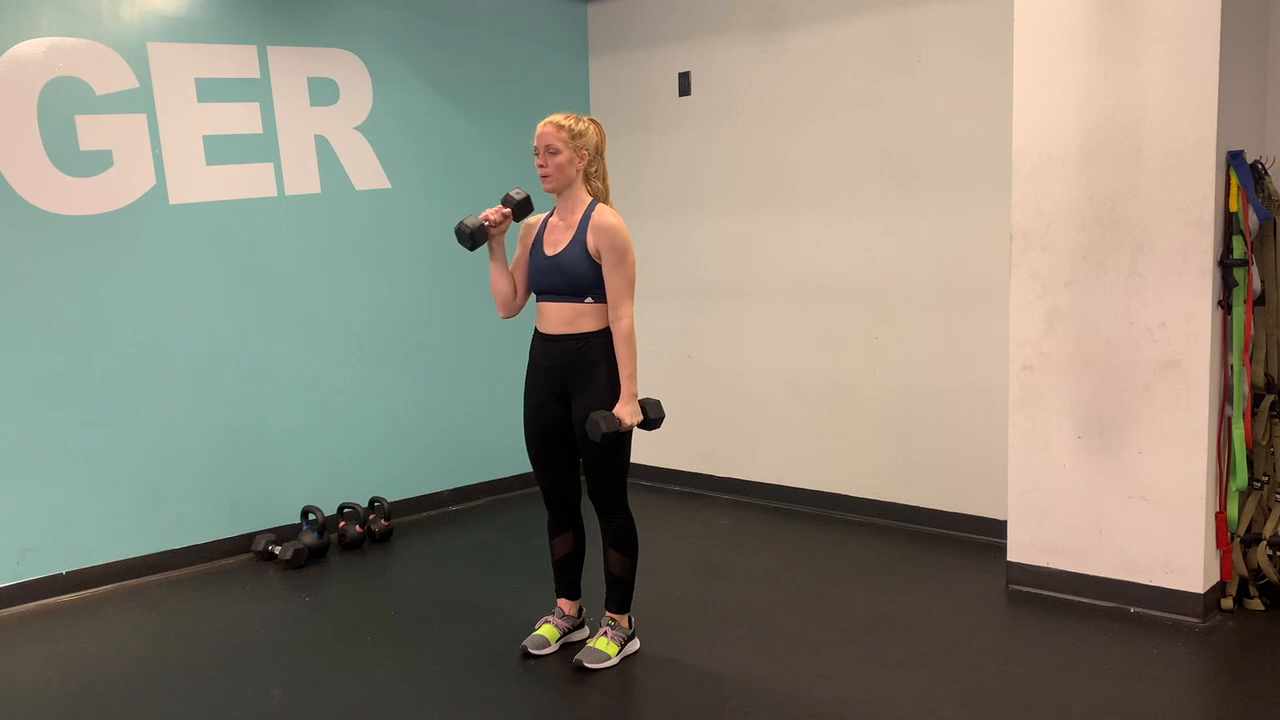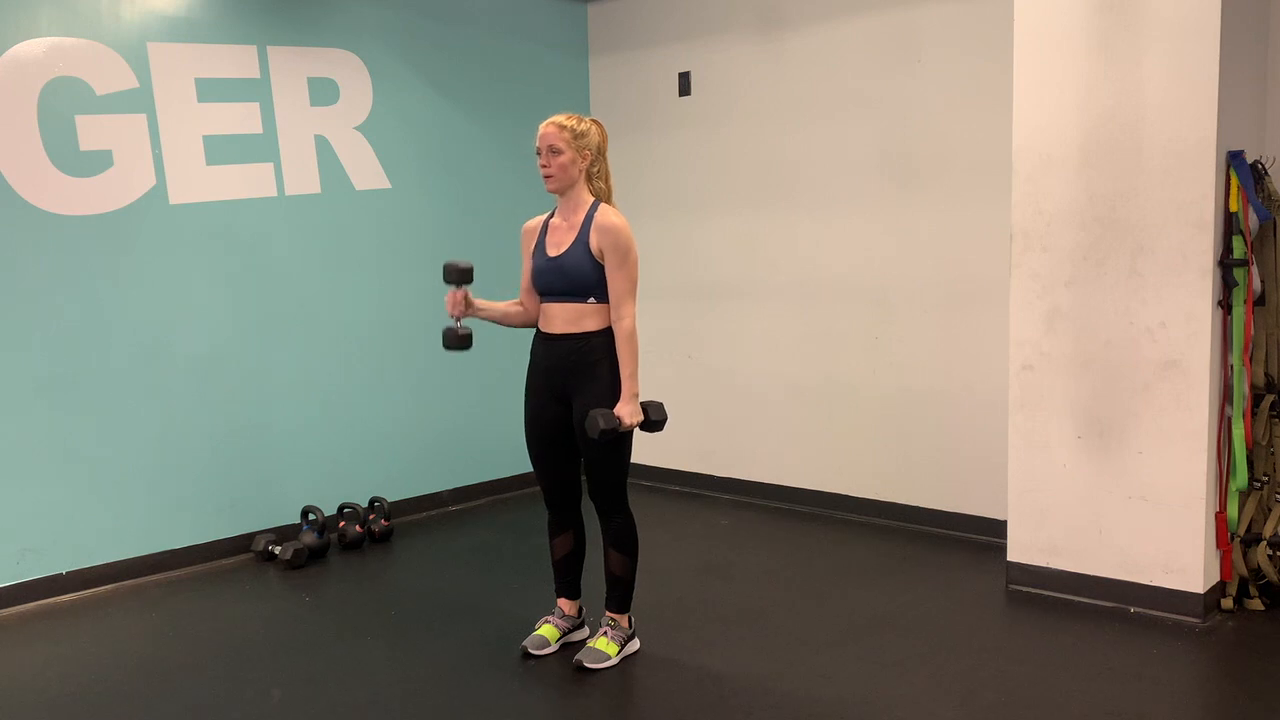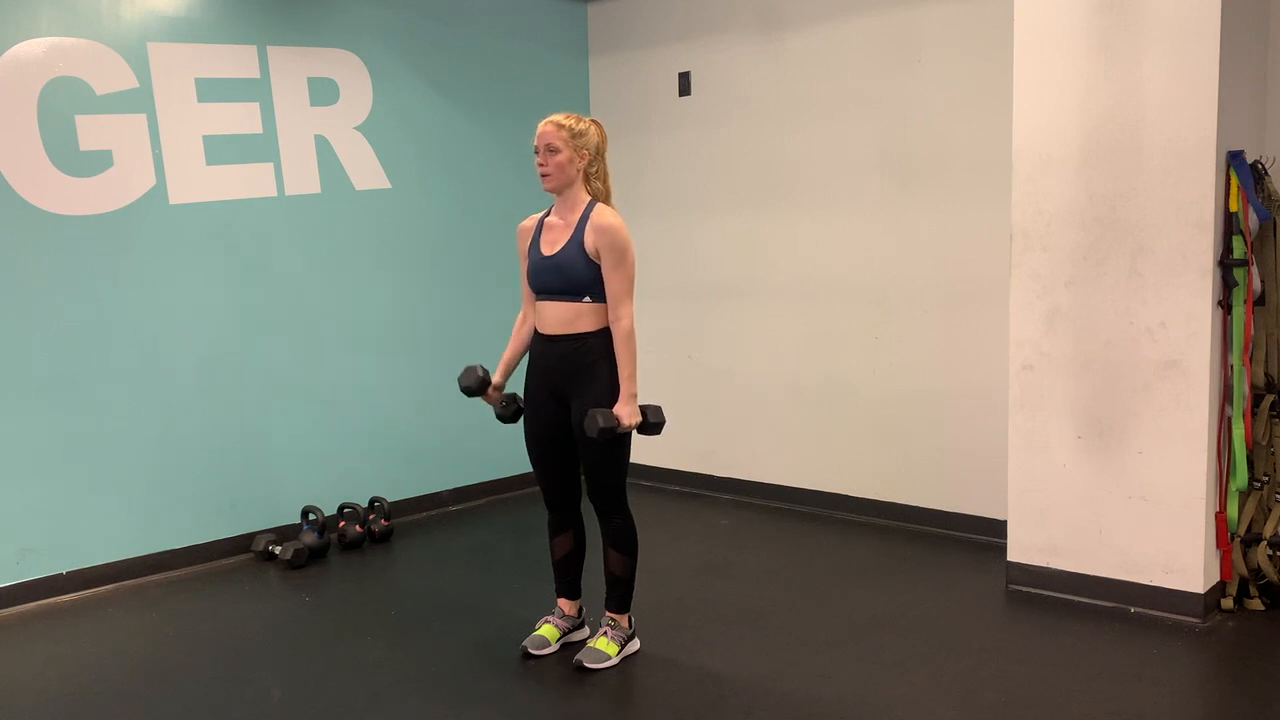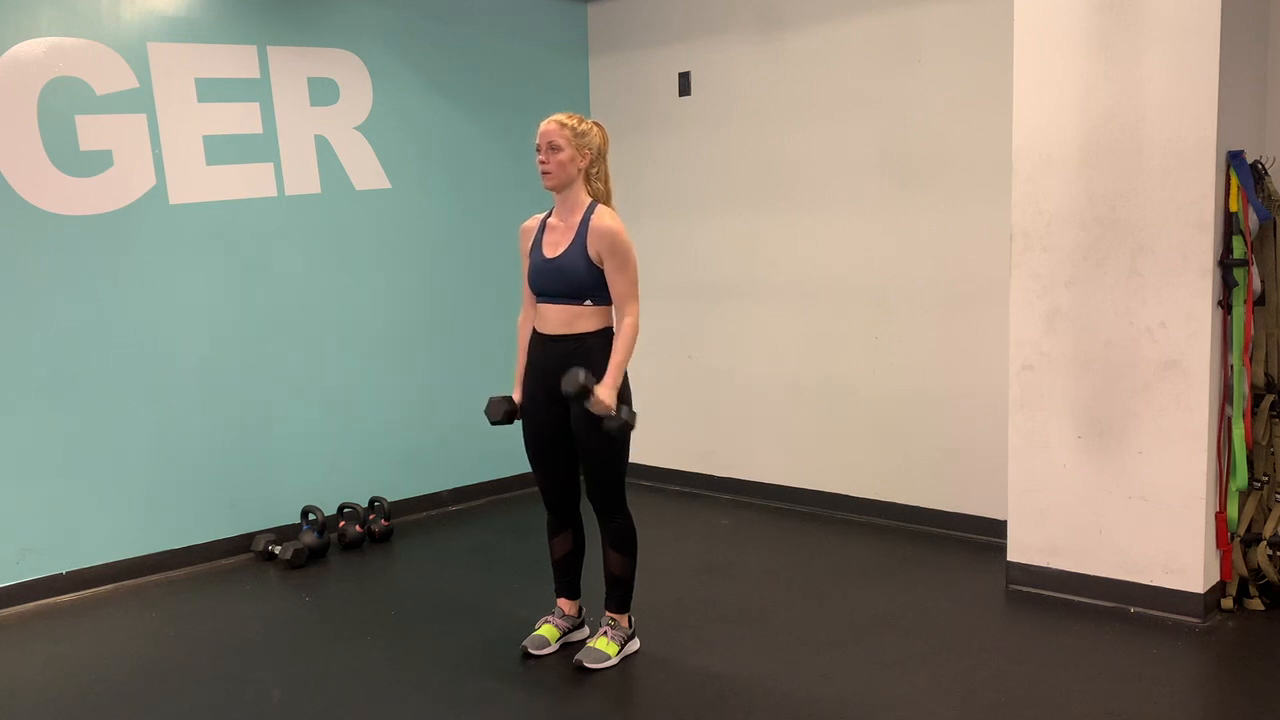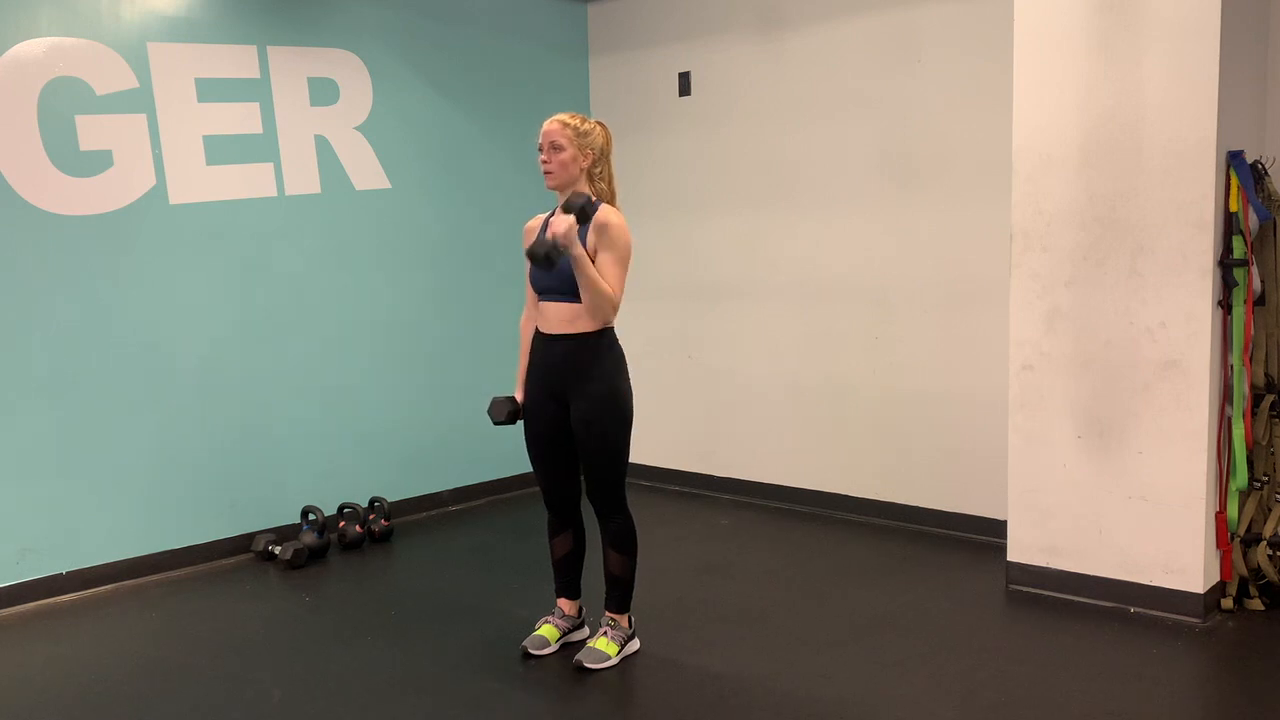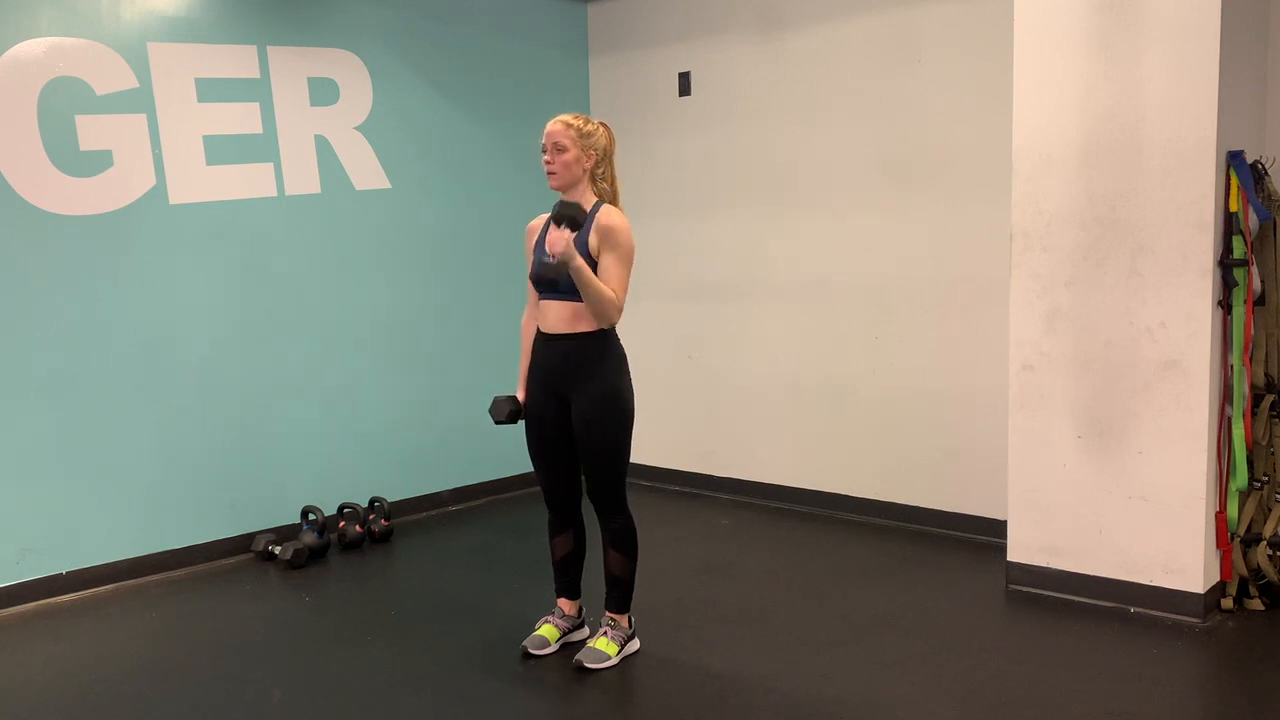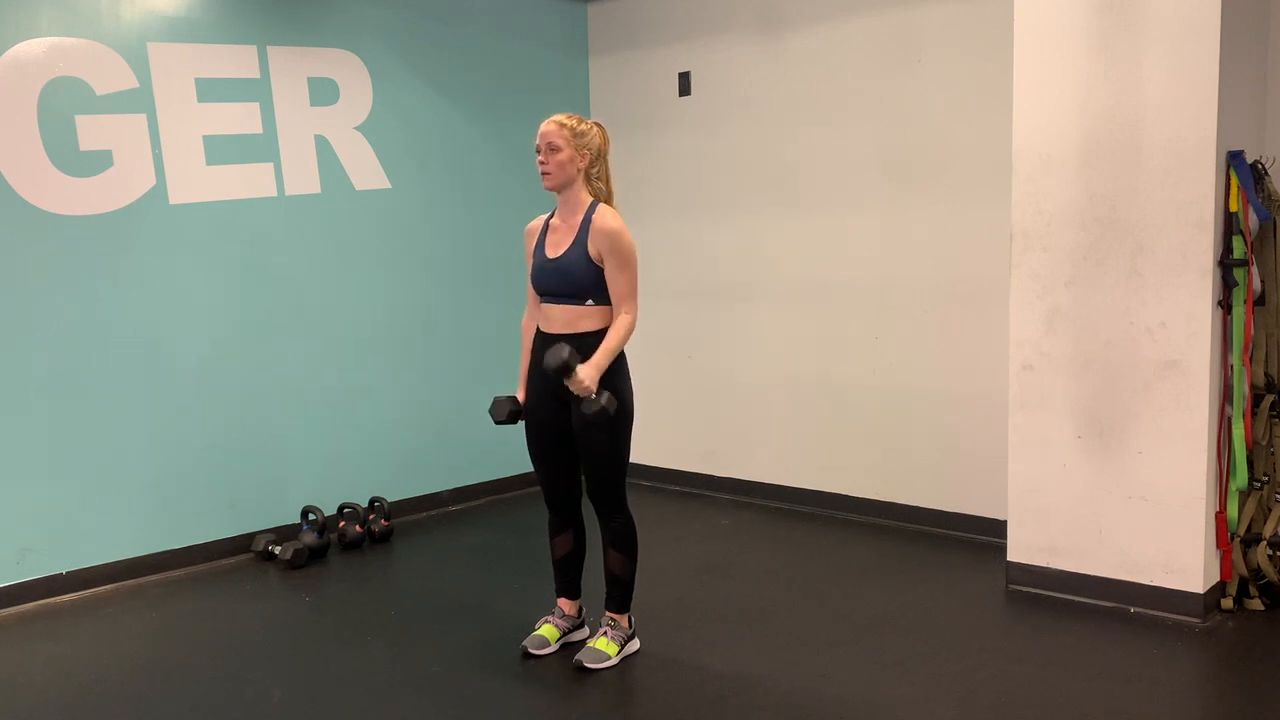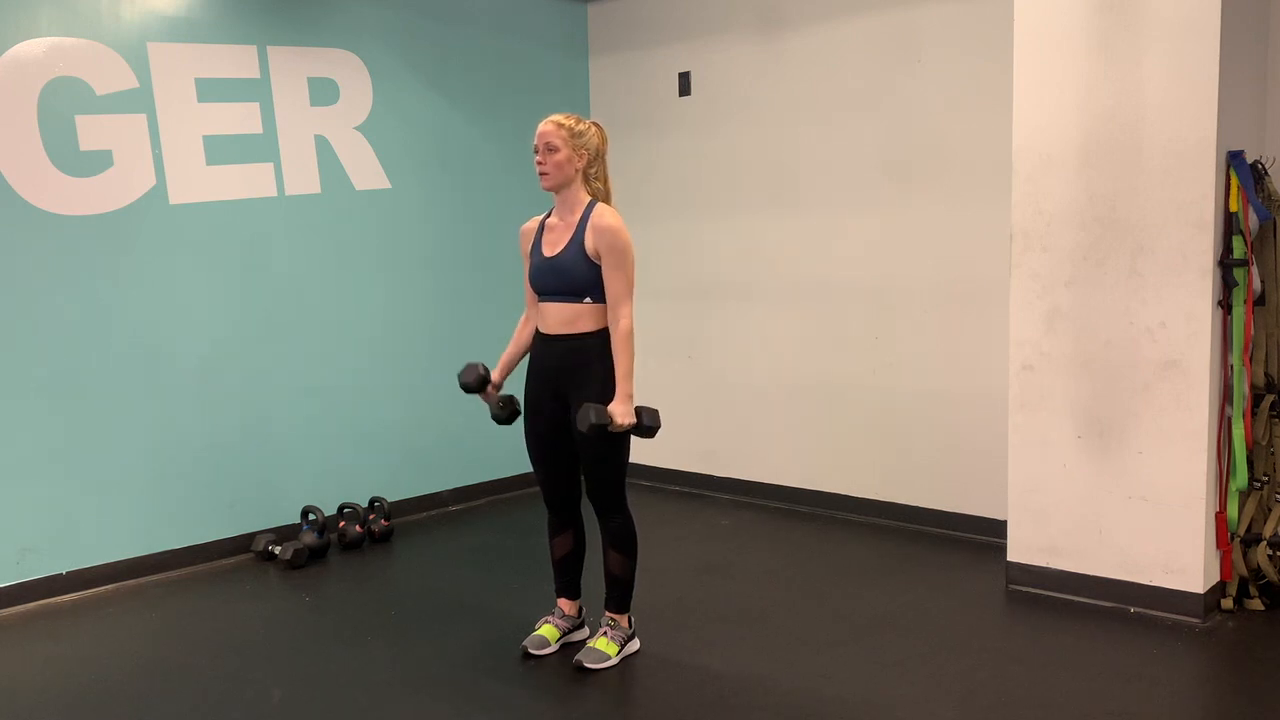
dt=0.5s
person 1, frame 1
left shoulder: (605, 224)
right shoulder: (533, 227)
left elbow: (622, 316)
right elbow: (508, 304)
left wrist: (628, 394)
right wrist: (495, 242)
left hip: (593, 367)
right hip: (543, 367)
left knee: (607, 499)
right knee: (557, 498)
left ankle: (619, 623)
right ankle: (567, 611)
person 1, frame 2
left shoulder: (608, 225)
right shoulder: (534, 230)
left elbow: (625, 315)
right elbow: (529, 311)
left wrist: (629, 394)
right wrist: (475, 307)
left hip: (597, 367)
right hip: (545, 368)
left knee: (608, 499)
right knee: (558, 498)
left ankle: (619, 623)
right ankle: (567, 610)
person 1, frame 3
left shoulder: (605, 225)
right shoulder: (530, 229)
left elbow: (622, 316)
left wrist: (628, 395)
right wrist: (503, 372)
left hip: (593, 367)
right hip: (545, 371)
left knee: (607, 500)
right knee: (557, 499)
left ankle: (619, 624)
right ankle: (567, 611)
person 1, frame 4
left shoulder: (605, 227)
right shoulder: (532, 230)
left elbow: (628, 315)
left wrist: (611, 381)
right wrist: (519, 382)
left hip: (591, 367)
right hip: (543, 370)
left knee: (606, 500)
right knee: (556, 499)
left ankle: (619, 624)
right ankle: (567, 610)
person 1, frame 5
left shoulder: (606, 223)
right shoulder: (535, 228)
left elbow: (604, 309)
right elbow: (531, 311)
left wrist: (576, 247)
right wrist: (521, 381)
left hip: (594, 367)
right hip: (546, 369)
left knee: (607, 499)
right knee: (557, 498)
left ankle: (619, 624)
right ankle: (567, 611)
person 1, frame 6
left shoulder: (609, 223)
right shoulder: (538, 227)
left elbow: (610, 312)
left wrist: (575, 261)
right wrist: (522, 381)
left hip: (596, 368)
right hip: (547, 369)
left knee: (607, 499)
right knee: (558, 498)
left ankle: (619, 623)
right ankle: (567, 611)
person 1, frame 7
left shoulder: (606, 226)
right shoulder: (535, 231)
left elbow: (626, 314)
left wrist: (595, 367)
right wrist: (523, 383)
left hip: (595, 373)
right hip: (546, 372)
left knee: (607, 500)
right knee: (558, 499)
left ankle: (619, 623)
right ankle: (567, 611)
person 1, frame 8
left shoulder: (604, 224)
right shoulder: (532, 231)
left elbow: (621, 316)
left wrist: (623, 394)
right wrist: (501, 371)
left hip: (592, 367)
right hip: (545, 371)
left knee: (607, 500)
right knee: (557, 500)
left ankle: (619, 623)
right ankle: (567, 610)
